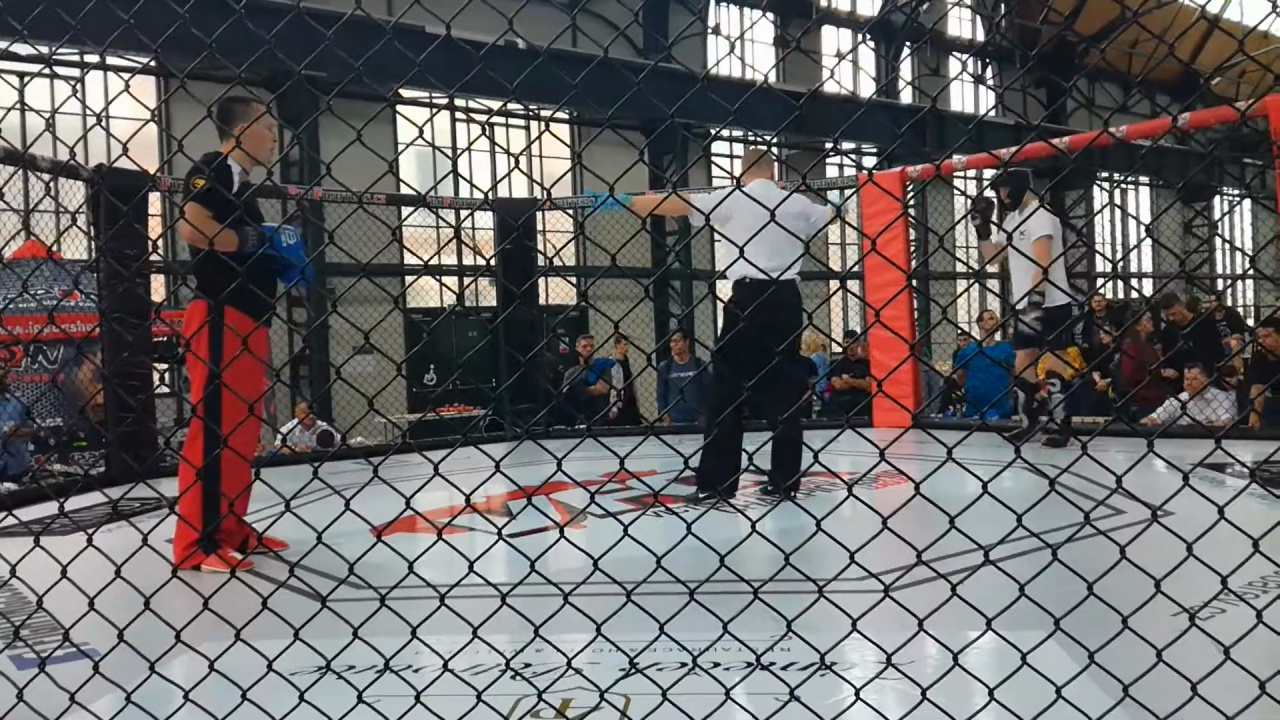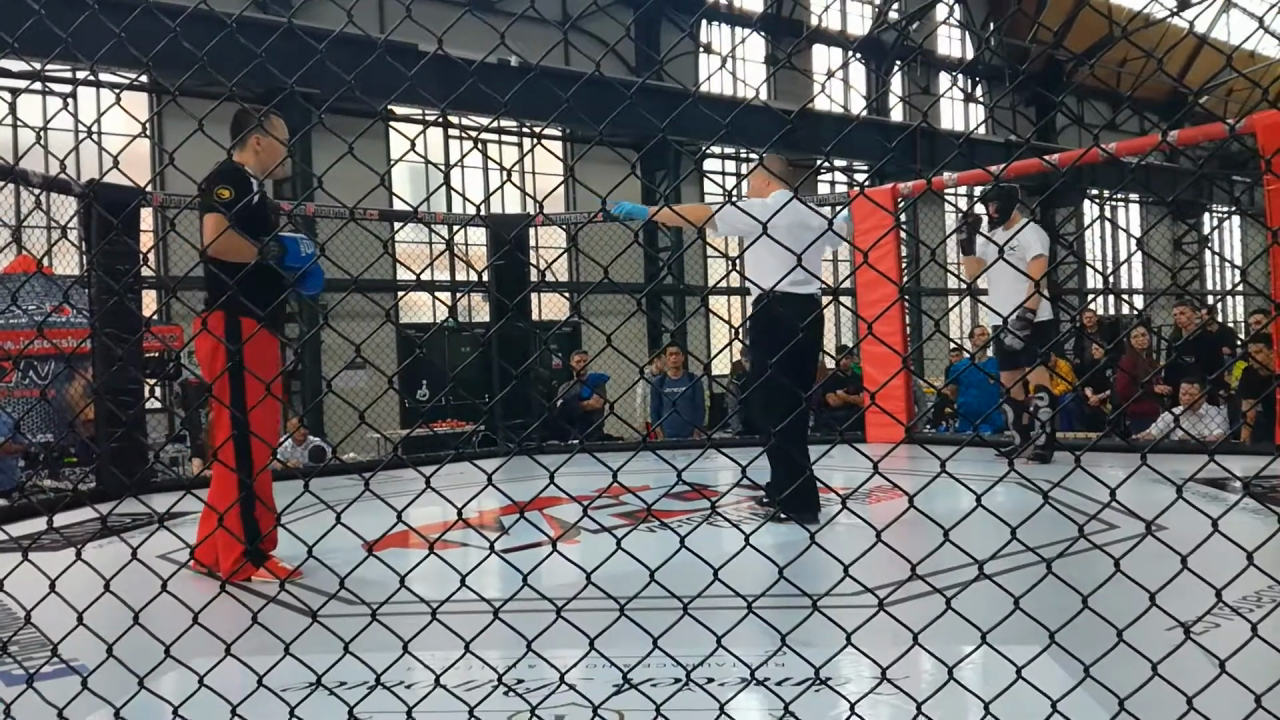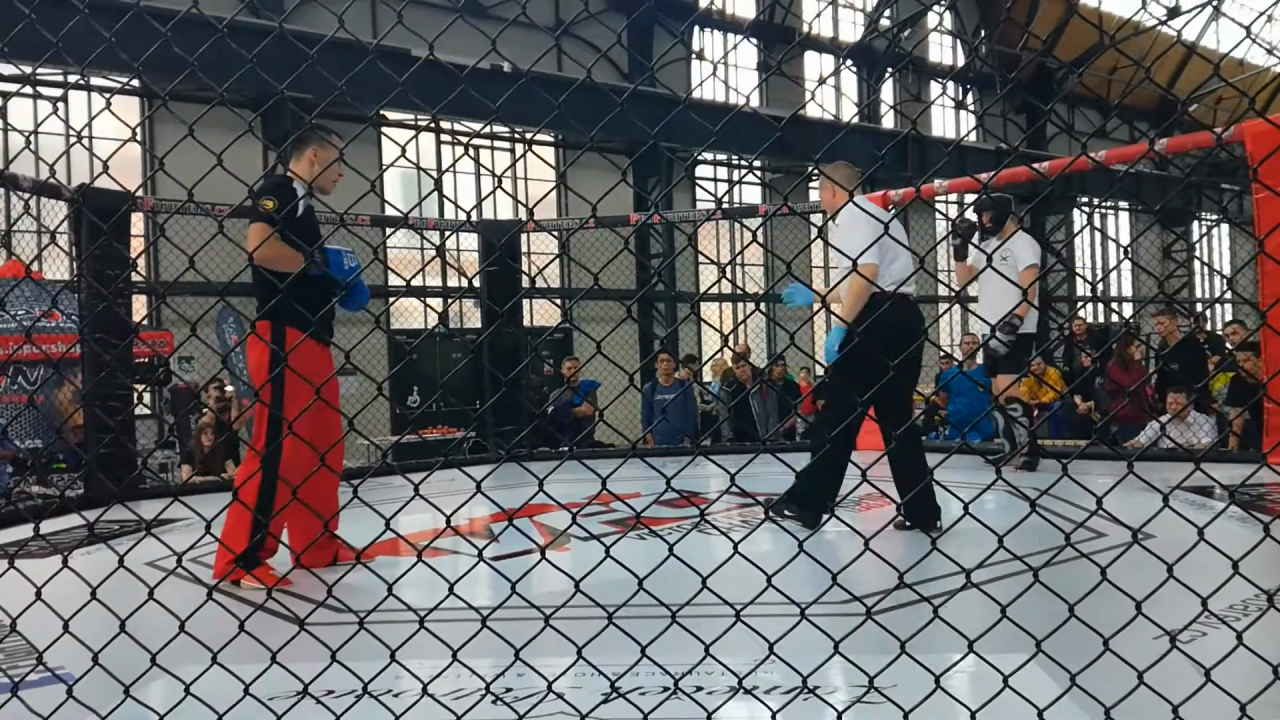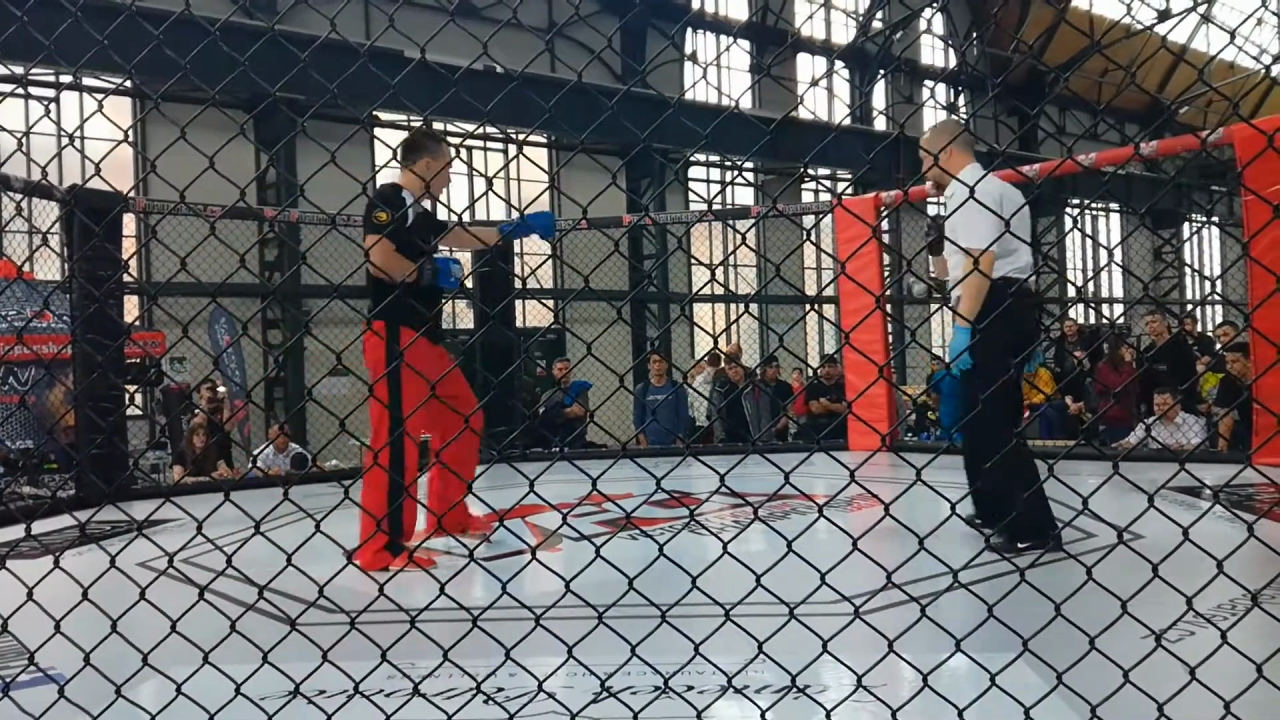
dt=1s
person 1, frame 1
left shoulder: (239, 182)
right shoulder: (214, 168)
right elbow: (190, 226)
left wrist: (281, 261)
right wrist: (256, 238)
left hip: (246, 320)
right hip: (220, 318)
left knee: (242, 427)
right knee: (216, 425)
left ankle: (230, 527)
right ankle: (197, 541)
person 1, frame 2
left shoulder: (252, 190)
right shoulder: (230, 178)
right elbow: (215, 241)
left wrist: (293, 270)
right wrist: (274, 251)
left hip: (256, 330)
right hip: (234, 328)
left knee: (258, 438)
right knee: (245, 439)
left ankle: (213, 548)
right ankle: (245, 555)
person 1, frame 3
left shoulder: (302, 204)
right shoulder: (278, 190)
right elbow: (259, 249)
left wrist: (341, 282)
right wrist: (321, 262)
left hip: (309, 339)
right hip: (282, 338)
left knee: (322, 443)
right knee: (277, 445)
left ankle: (317, 543)
right ankle: (241, 558)
person 1, frame 4
left shoulder: (418, 211)
right shoulder: (388, 200)
left elbow: (464, 237)
right elbow: (377, 258)
left wrist: (518, 228)
right wrist: (429, 273)
left hip: (422, 337)
right hip: (396, 336)
left knee: (464, 421)
right knee: (394, 439)
left ankle: (449, 514)
right ankle: (381, 547)
person 2, frame 1
left shoulder: (731, 200)
right shoulder: (798, 204)
left elbow: (677, 204)
right elbow: (828, 215)
left wrist: (624, 201)
right wrist: (836, 206)
left hip: (749, 298)
right hip: (786, 299)
left knee: (727, 390)
right knee: (785, 391)
left ankle: (715, 482)
right ankle: (785, 480)
person 2, frame 2
left shoulder: (757, 211)
right shoulder: (814, 216)
left elbow: (699, 216)
right elbow: (839, 232)
left wrist: (643, 212)
right wrist: (844, 218)
left hip: (773, 313)
right hip: (808, 311)
left knee: (774, 405)
right knee: (794, 403)
left ankle: (798, 502)
right ankle: (784, 490)
person 2, frame 3
left shoulder: (853, 217)
right shoulder: (881, 217)
left elbow: (864, 273)
left wrist: (840, 327)
right wrist: (819, 295)
left hip: (873, 322)
right hip: (903, 318)
left knee: (839, 414)
right knee: (898, 418)
left ankle: (807, 503)
right ankle: (921, 511)
person 2, frame 4
left shoulder: (973, 191)
right shoulder: (1002, 191)
left elbow: (982, 264)
left wrist: (963, 327)
left hip: (992, 315)
right hip: (1010, 310)
left knee: (991, 423)
right knee: (985, 417)
left ankle: (1033, 528)
right ankle: (994, 510)
person 3, frame 1
left shoulder: (1040, 215)
right shoulder: (1011, 219)
left elbow: (1043, 263)
right elbow: (994, 258)
left wrist: (1036, 302)
right wrist: (982, 225)
left hip: (1051, 303)
right hip: (1025, 305)
left knee: (1053, 364)
right knee: (1022, 364)
left ankle: (1062, 427)
right ankle: (1031, 421)
person 3, frame 2
left shoulder: (1030, 232)
right shoulder: (991, 237)
left elbow: (1038, 280)
right elbow: (973, 273)
left wrist: (1025, 318)
right wrist: (967, 240)
left hip: (1033, 320)
right hip: (1003, 322)
left knee: (1036, 378)
right knee: (1009, 382)
left ankle: (1043, 443)
right ankle: (1023, 440)
person 3, frame 3
left shoulder: (1022, 242)
right shoulder: (985, 246)
left elbow: (1029, 288)
right elbow: (964, 280)
left wrist: (1013, 324)
right wrist: (959, 246)
left hip: (1017, 330)
right hip: (994, 330)
left knee: (1009, 387)
right knee: (998, 392)
left ankle: (1029, 449)
right ankle: (1012, 448)
person 3, frame 4
left shoulder: (992, 239)
right shoulder: (969, 240)
left elbow: (983, 283)
right elbow: (946, 274)
left wrist: (942, 286)
right wrist: (936, 245)
left hip: (999, 324)
right hip: (981, 326)
left knee: (992, 389)
